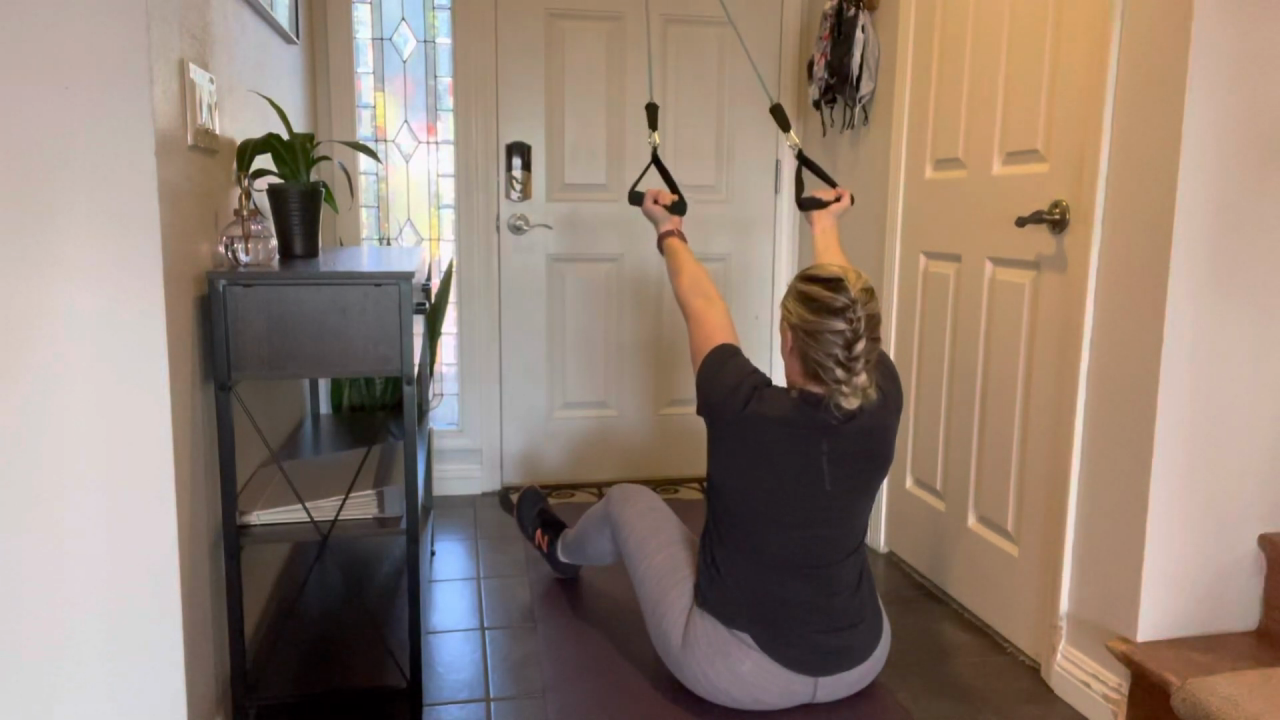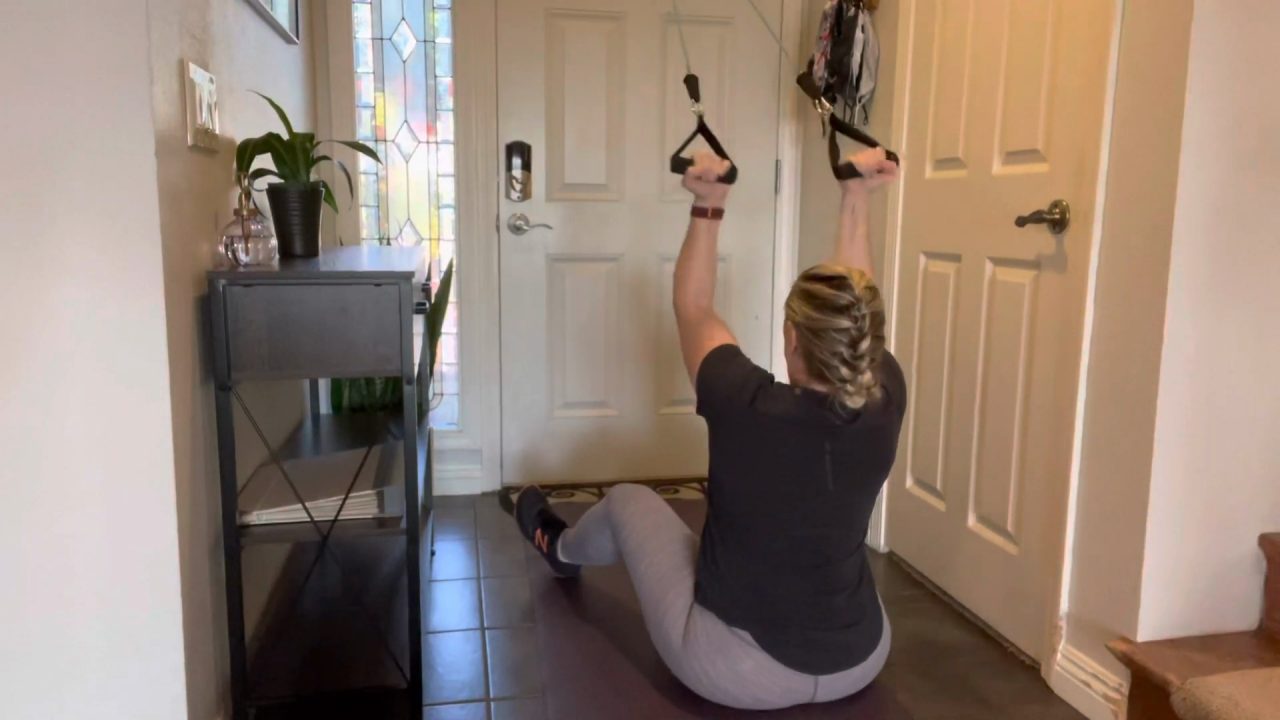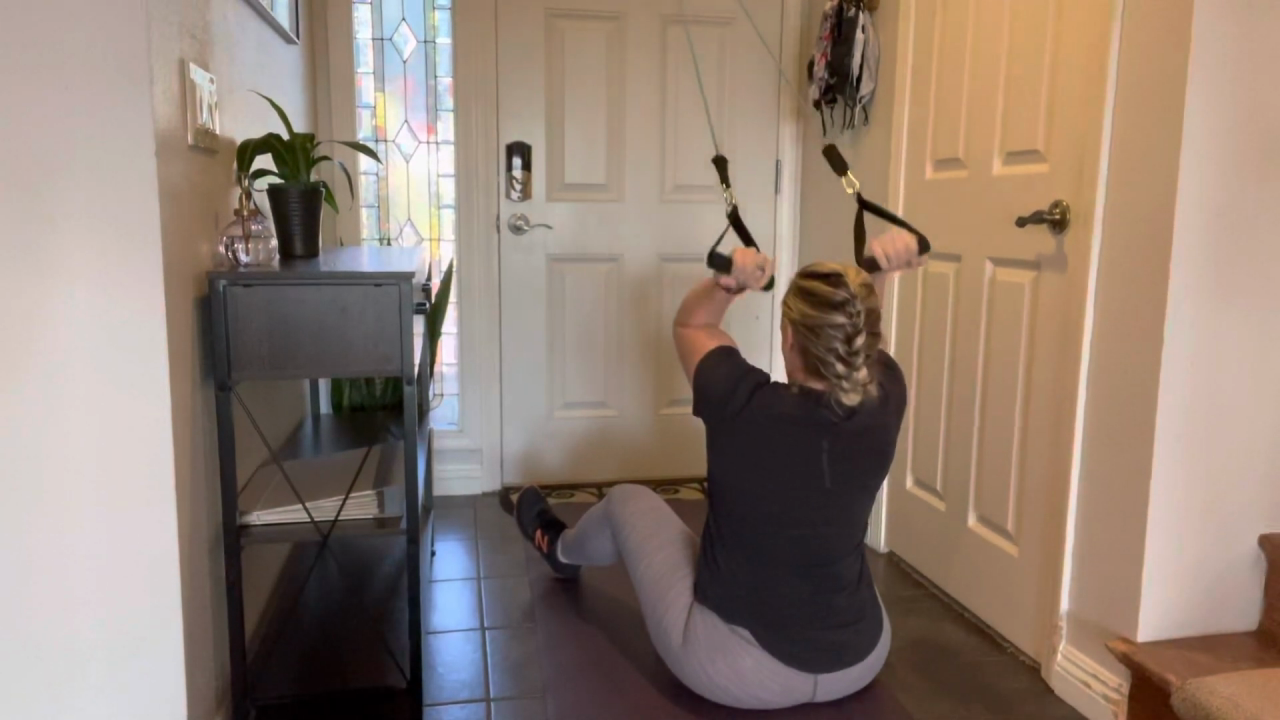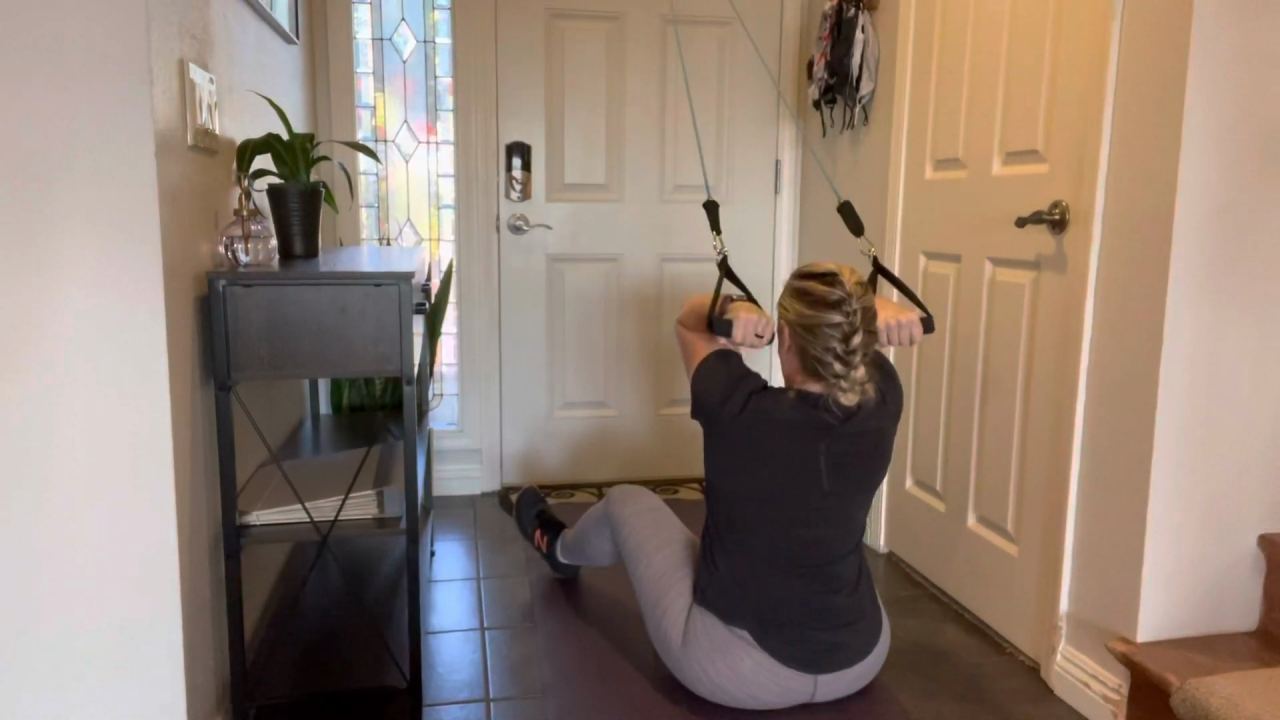
dt=0.5s
person 1, frame 1
left shoulder: (744, 411)
right shoulder: (880, 408)
left elbow: (701, 307)
right elbow: (848, 310)
left wrist: (669, 232)
right wrist: (823, 223)
left hip: (735, 674)
right hip: (857, 665)
left knee: (627, 500)
left ankle: (561, 550)
person 1, frame 2
left shoulder: (748, 411)
right shoulder: (883, 409)
left elbow: (691, 309)
right elbow: (853, 307)
left wrist: (706, 209)
right wrist: (855, 199)
left hip: (737, 672)
right hip: (857, 664)
left knee: (628, 502)
left ankle: (561, 550)
person 1, frame 3
left shoulder: (747, 410)
right shoulder: (884, 406)
left elbow: (689, 326)
right elbow: (852, 326)
left wrist: (728, 283)
right wrist: (877, 269)
left hip: (737, 672)
left knee: (627, 502)
left ankle: (561, 550)
person 1, frame 4
left shoulder: (741, 413)
right shoulder: (880, 405)
left elbow: (689, 323)
right elbow: (847, 327)
left wrist: (733, 311)
right wrist: (881, 310)
left hip: (737, 672)
left knee: (626, 503)
left ankle: (560, 550)
